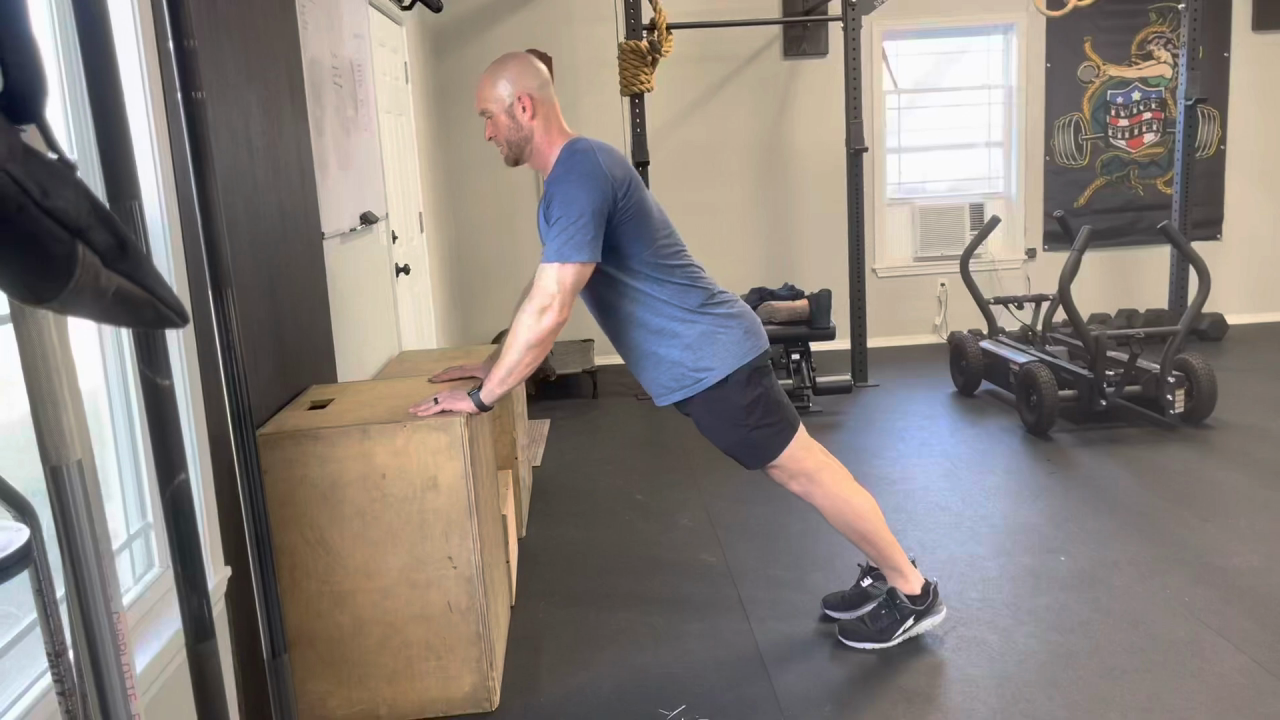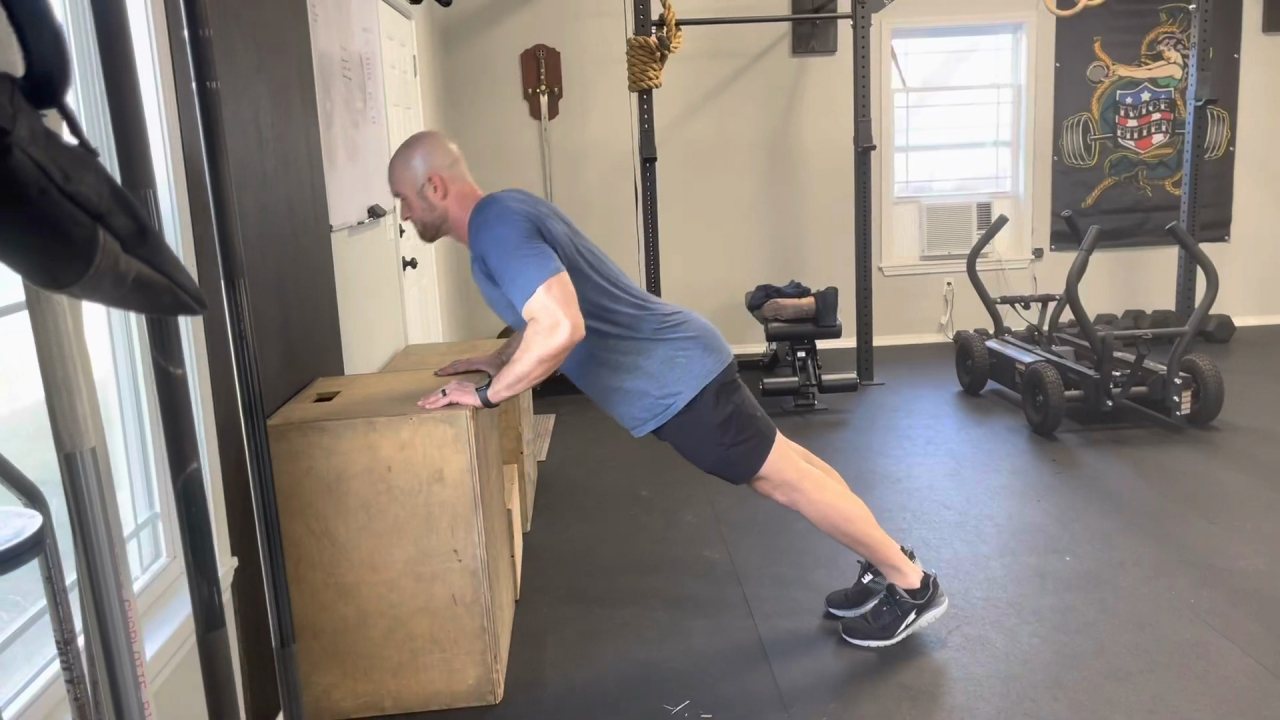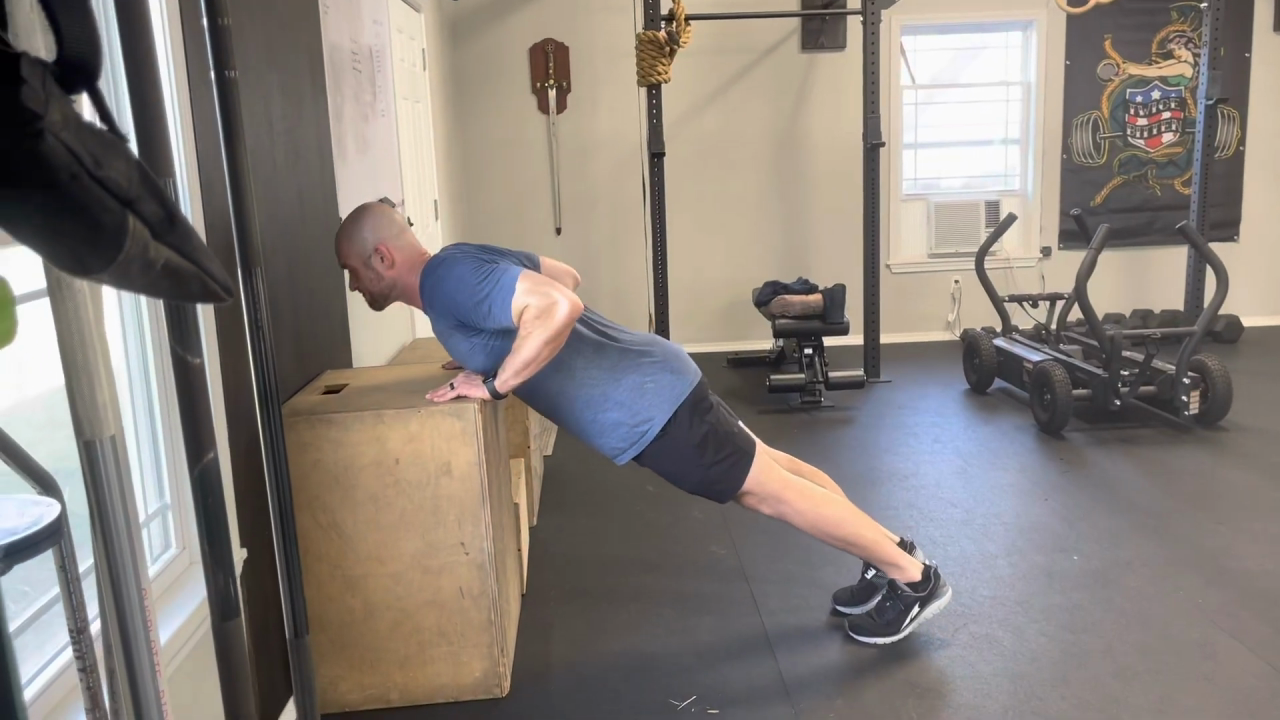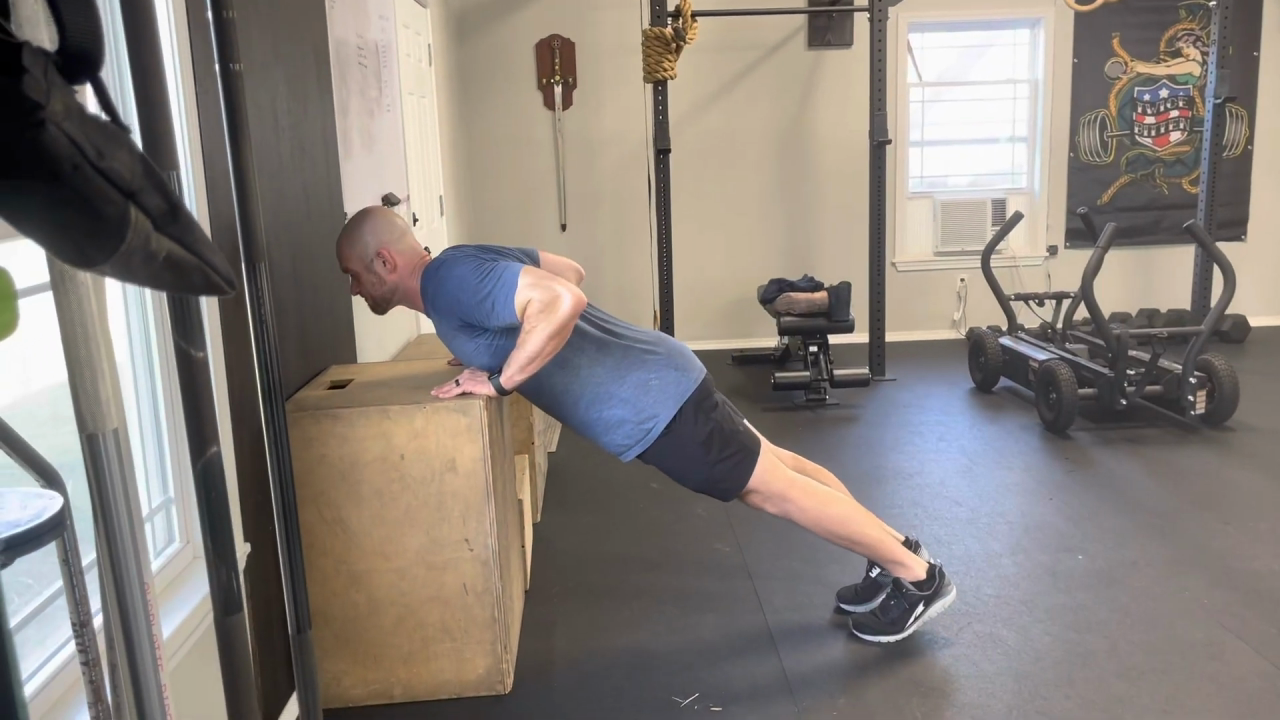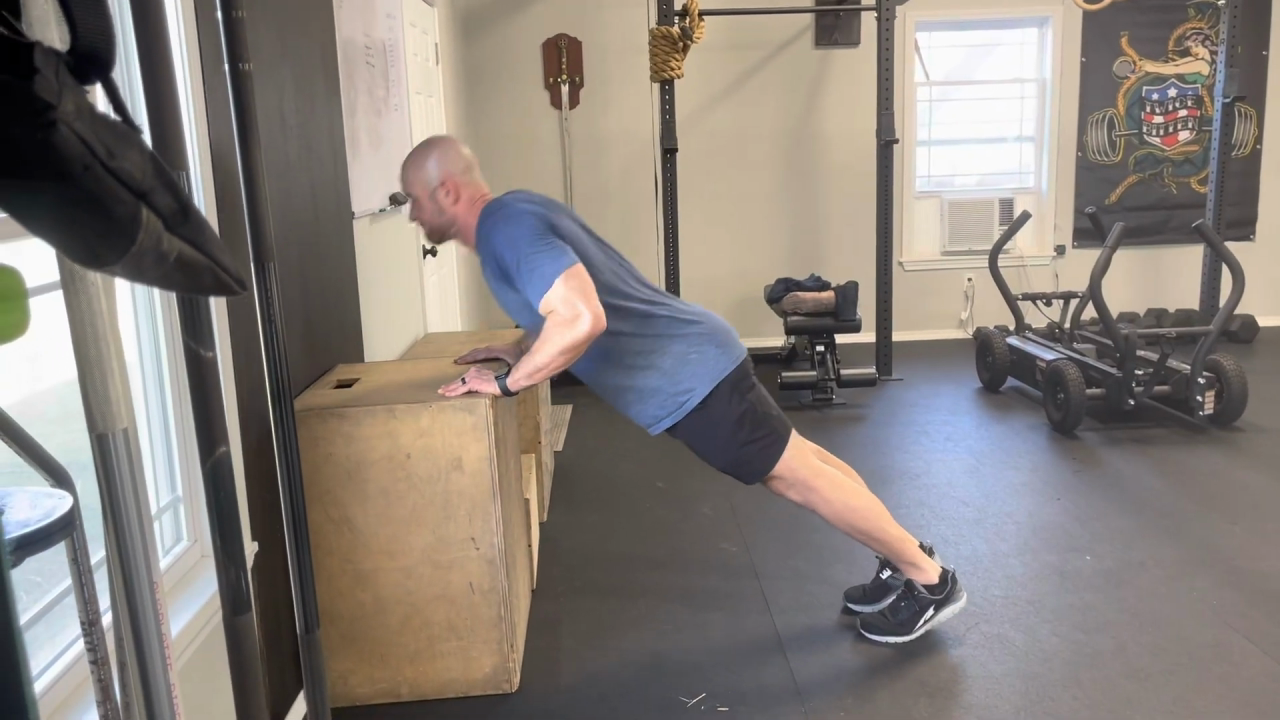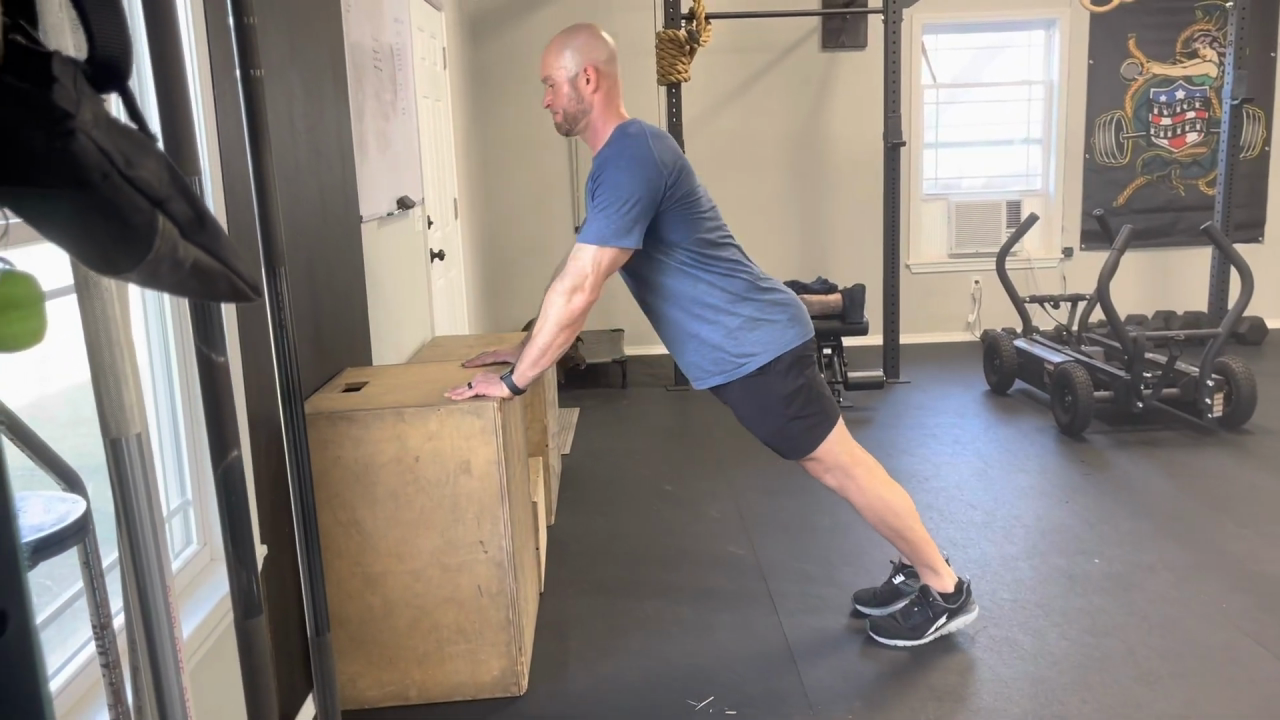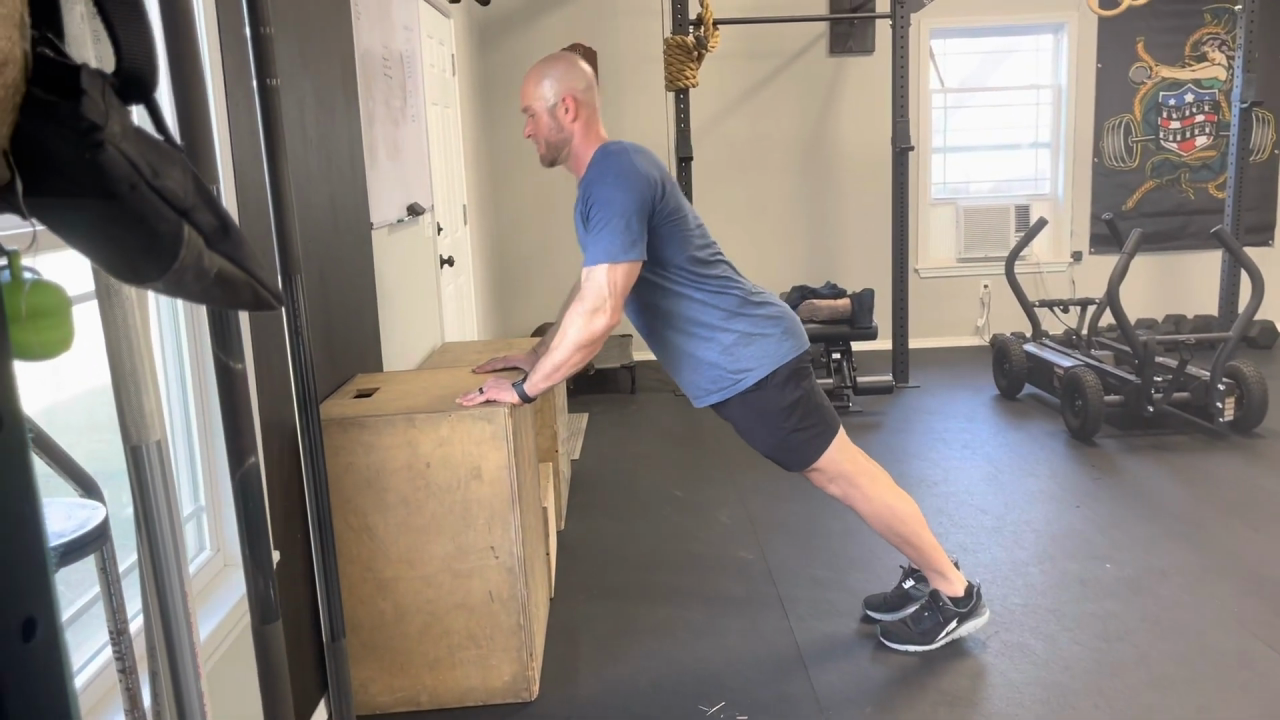
dt=0.5s
person 1, frame 1
left shoulder: (577, 174)
right shoulder: (581, 163)
left elbow: (548, 311)
right elbow: (551, 292)
left wrist: (482, 398)
right wrist: (495, 365)
left hip: (706, 360)
right hip: (710, 348)
left knee: (802, 470)
right knee: (799, 464)
left ankle: (912, 593)
right ankle: (885, 573)
person 1, frame 2
left shoulder: (496, 229)
right shoulder: (506, 209)
left elbow: (563, 330)
left wrist: (487, 393)
right wrist: (499, 358)
left hip: (674, 381)
right hip: (681, 358)
left knee: (787, 480)
right knee: (783, 467)
left ankle: (911, 585)
right ankle: (885, 567)
person 1, frame 3
left shoulder: (448, 281)
right shoulder: (461, 262)
left elbow: (560, 308)
right elbow: (566, 275)
left wrist: (493, 384)
left hip: (647, 407)
right hip: (655, 380)
left knee: (771, 490)
right knee: (769, 469)
left ankle: (912, 577)
right ankle: (888, 553)
person 1, frame 4
left shoulder: (450, 282)
right shoulder: (465, 264)
left elbow: (561, 301)
right elbow: (570, 270)
left wrist: (500, 380)
left hip: (652, 403)
right hip: (658, 379)
left knee: (776, 487)
right knee: (773, 467)
left ankle: (917, 576)
right ankle: (894, 552)
person 1, frame 5
left shoulder: (506, 229)
right shoulder: (517, 209)
left elbow: (584, 321)
left wrist: (506, 381)
right wrist: (516, 349)
left hip: (688, 380)
right hip: (695, 355)
left knee: (802, 477)
right knee: (800, 463)
left ankle: (928, 581)
right ankle: (905, 561)
person 1, frame 6
left shoulder: (629, 160)
right shoulder: (630, 150)
left elbow: (578, 290)
right elbow: (580, 278)
left wrist: (514, 382)
right wrist: (527, 349)
left hip: (750, 346)
right hip: (750, 338)
left knee: (840, 465)
right knee: (836, 460)
left ankle: (945, 590)
right ankle: (919, 571)
person 1, frame 7
left shoulder: (614, 178)
right shoulder: (614, 169)
left elbow: (597, 313)
right elbow: (594, 288)
left wrist: (525, 390)
right wrist: (538, 356)
left hip: (746, 361)
right hip: (748, 351)
left knee: (842, 473)
right knee: (839, 468)
left ankle: (955, 594)
right ankle: (927, 575)
